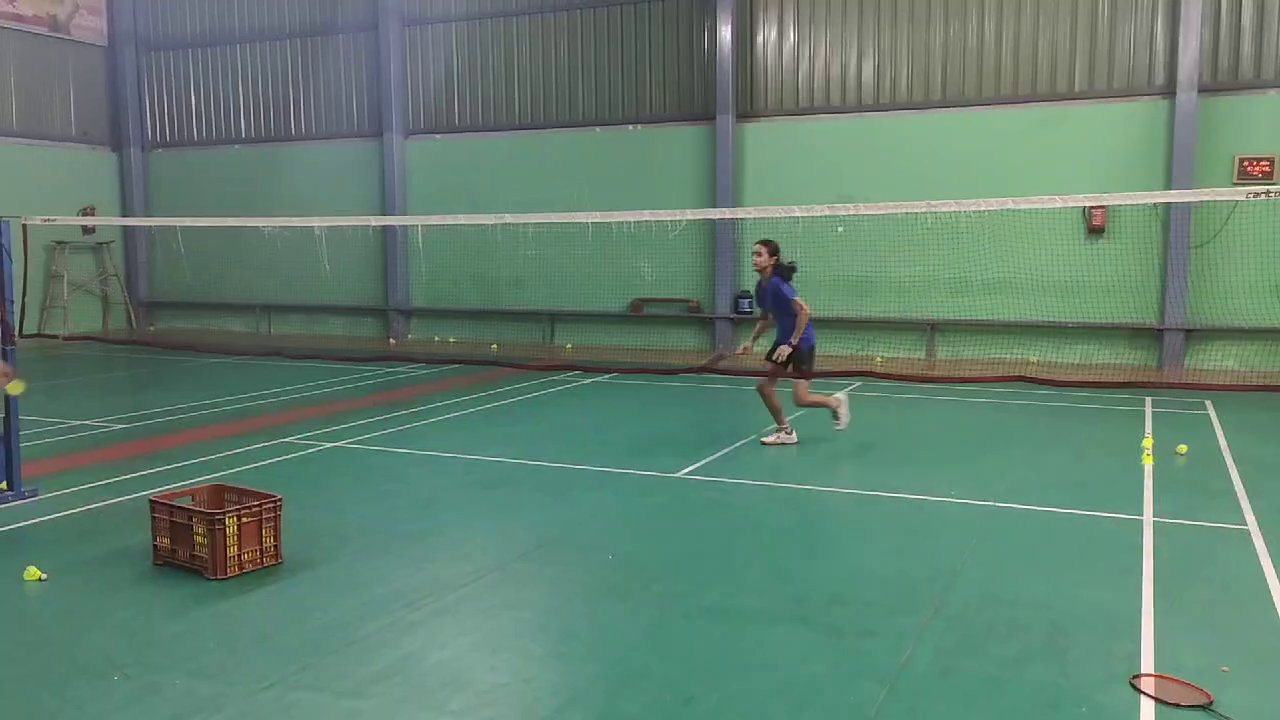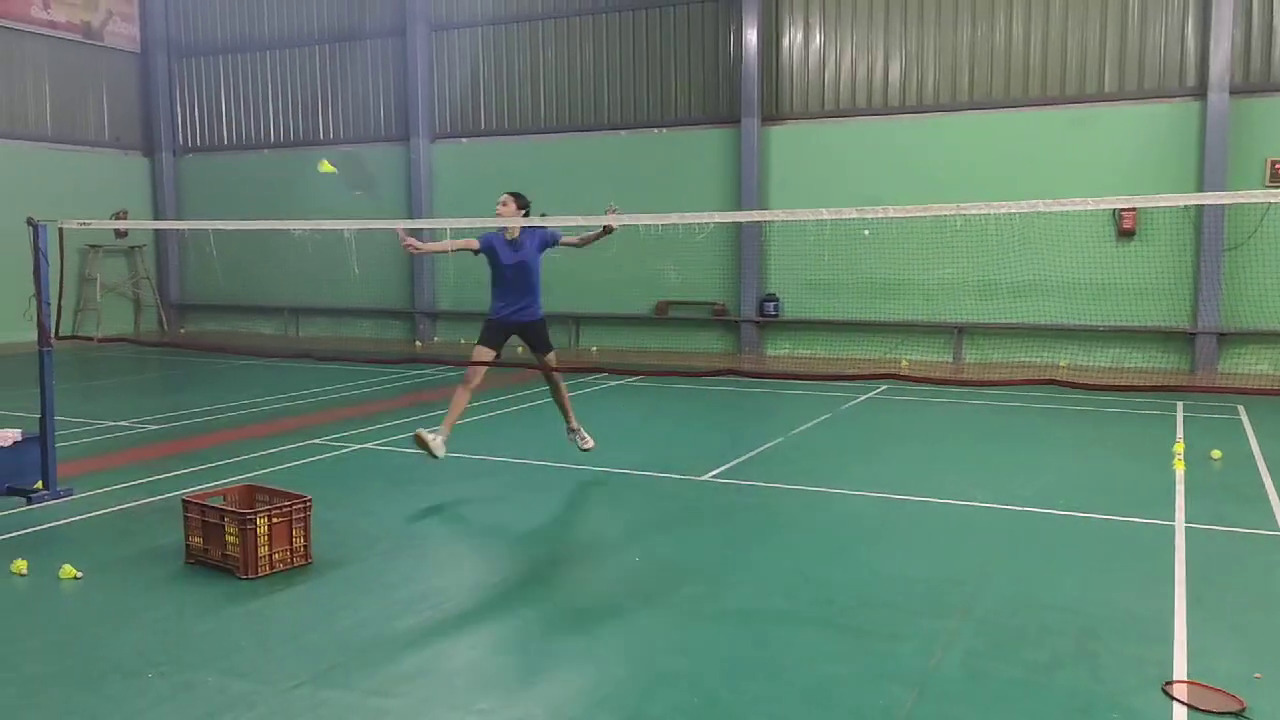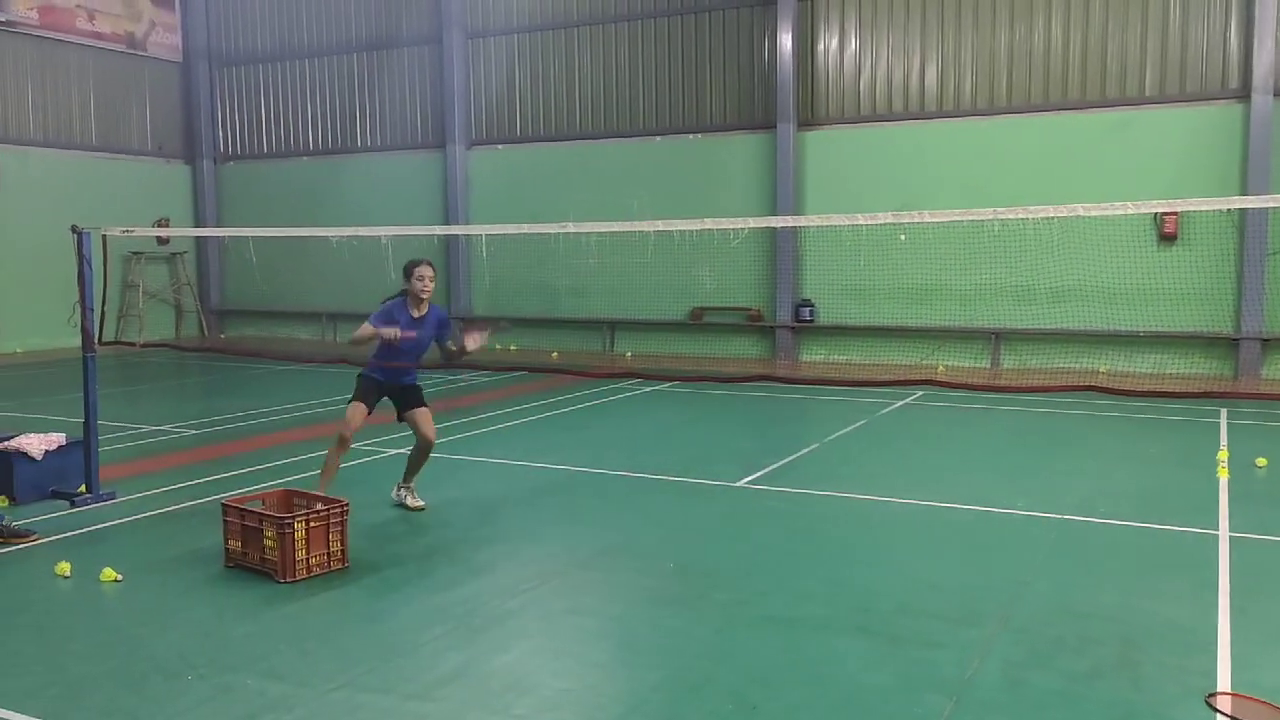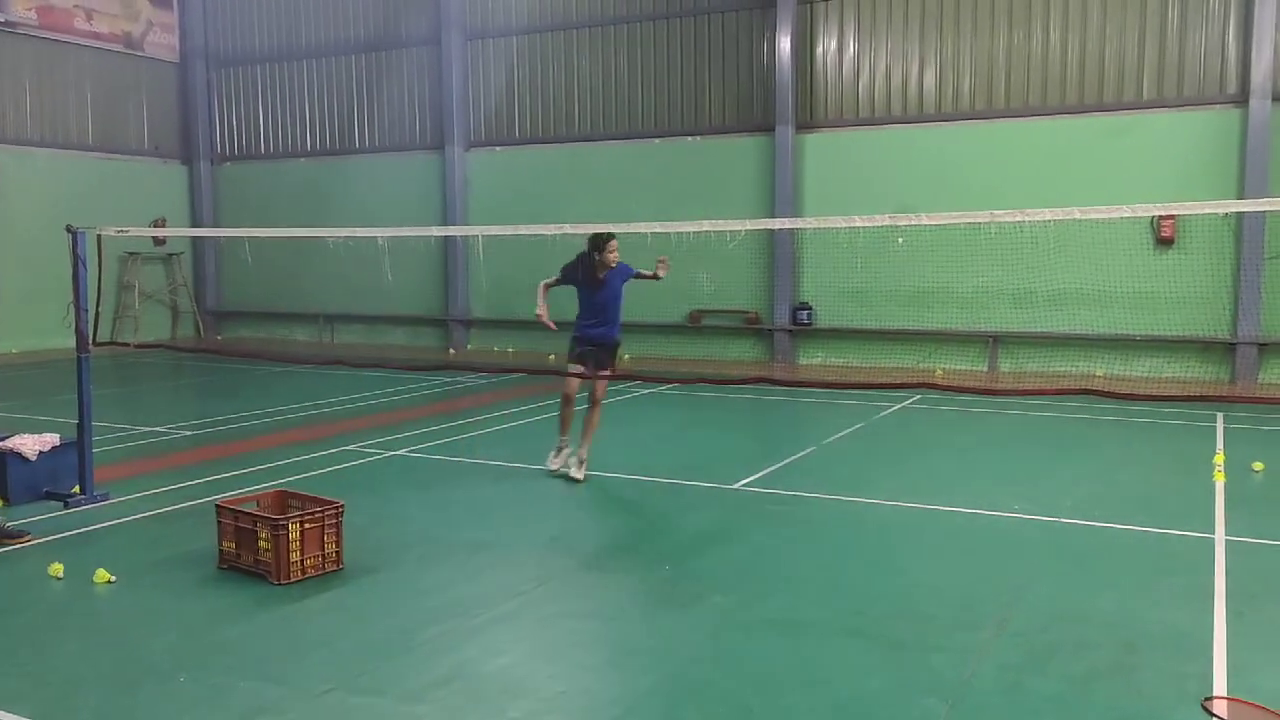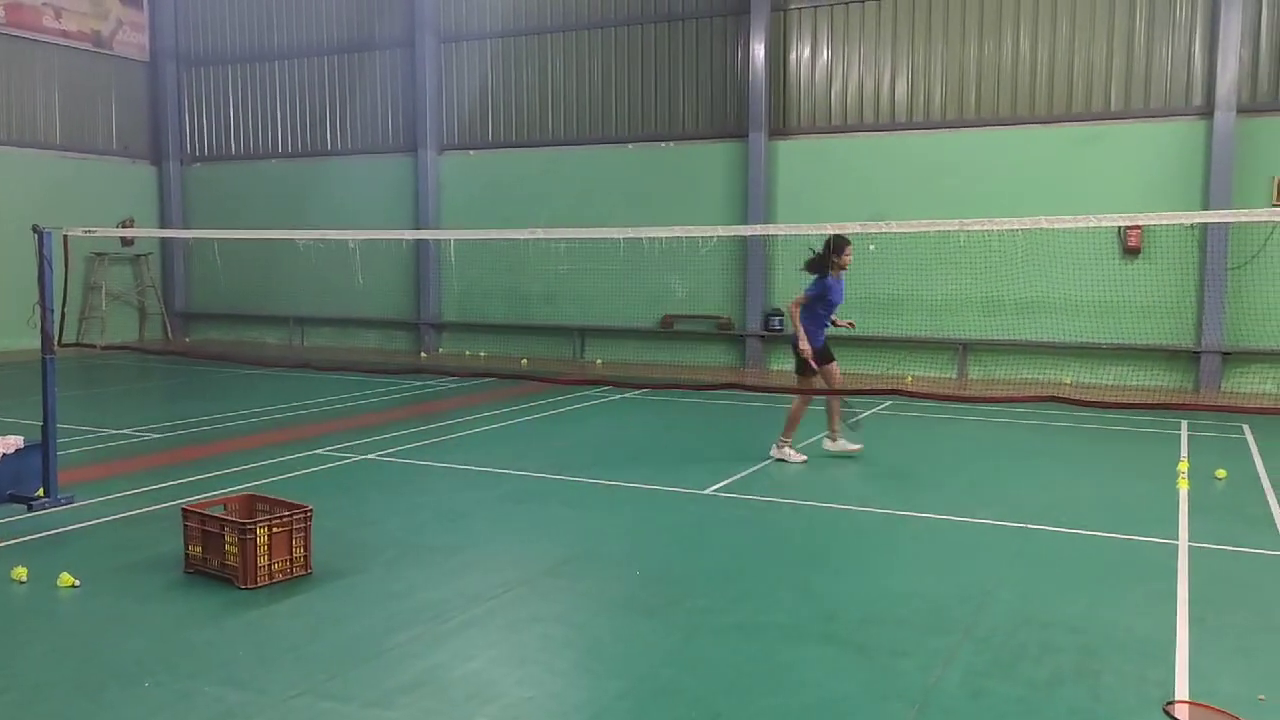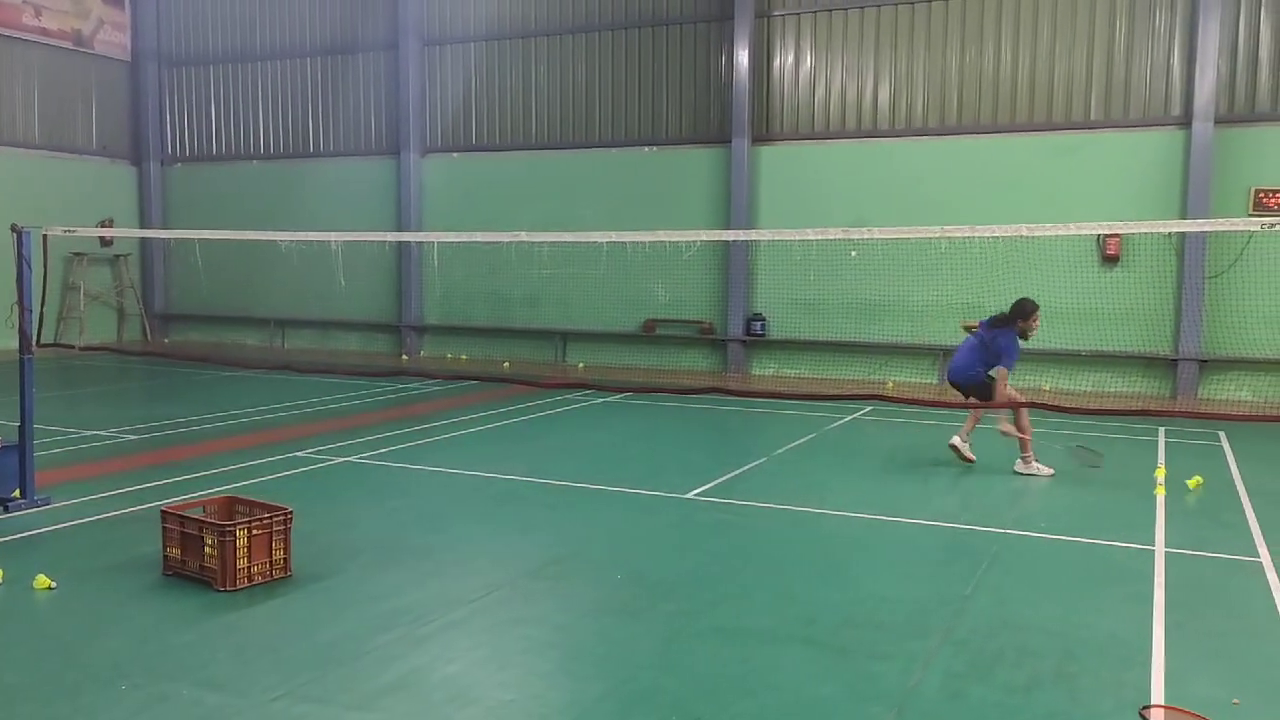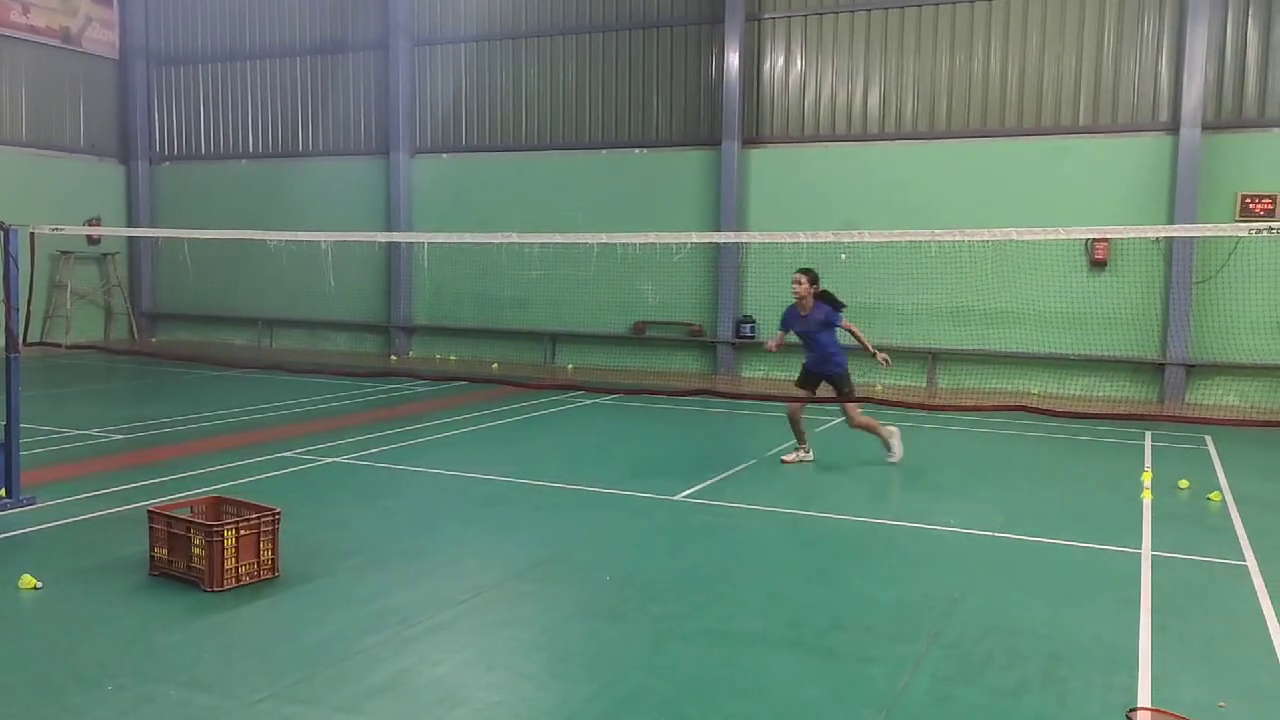
dt=0.7s
person 1, frame 1
left shoulder: (778, 284)
right shoulder: (761, 286)
left elbow: (804, 312)
left wrist: (791, 344)
right wrist: (751, 341)
left hip: (802, 342)
right hip: (783, 340)
left knee: (801, 399)
right knee: (763, 387)
left ankle: (836, 402)
right ankle: (785, 430)
person 1, frame 2
left shoulder: (538, 236)
right shoulder: (491, 239)
left elbow: (578, 241)
right elbow: (457, 244)
left wrist: (603, 232)
right wrist: (421, 246)
left hip: (531, 318)
right hip: (499, 319)
left knee: (553, 377)
right knee: (471, 379)
left ankle: (573, 427)
right ankle: (439, 438)
person 1, frame 3
left shoulder: (439, 317)
right shoulder: (391, 309)
left elbow: (448, 356)
right elbow: (355, 338)
left wrist: (465, 348)
right wrist: (381, 332)
left hip: (407, 384)
right hip: (374, 379)
left knee: (428, 439)
right knee: (345, 435)
left ankle: (404, 488)
right ankle: (321, 497)
person 1, frame 4
left shoulder: (620, 270)
right shoulder: (579, 274)
left elbow: (638, 274)
right elbow: (544, 285)
left wrist: (657, 275)
right wrist: (541, 307)
left hip: (609, 339)
right hip: (582, 336)
left knee: (596, 398)
right knee: (568, 393)
left ankle: (580, 456)
right ankle: (562, 445)
person 1, frame 5
left shoulder: (837, 278)
right shoulder: (825, 282)
right elbow: (794, 307)
left wrist: (835, 321)
right wrist: (802, 339)
left hip: (819, 339)
right hip: (808, 341)
left knee: (836, 386)
right knee: (807, 395)
left ankle: (834, 439)
right ankle: (782, 445)
person 1, frame 6
left shoulder: (996, 322)
right shoulder: (1011, 345)
left elbow: (973, 327)
right elbow: (1000, 386)
right wrist: (1003, 421)
left hip: (954, 372)
right hip: (969, 376)
left knee: (982, 400)
right knee: (1018, 403)
left ankle: (962, 438)
right ankle: (1027, 461)
person 1, frame 7
left shoulder: (825, 311)
right shoulder: (790, 313)
left elbow: (851, 329)
right elbow: (779, 340)
left wrist: (874, 352)
right wrist: (773, 344)
left hip: (836, 367)
right hip: (813, 366)
left knee: (853, 420)
right knee: (793, 410)
left ankle: (887, 434)
right ankle: (803, 449)
